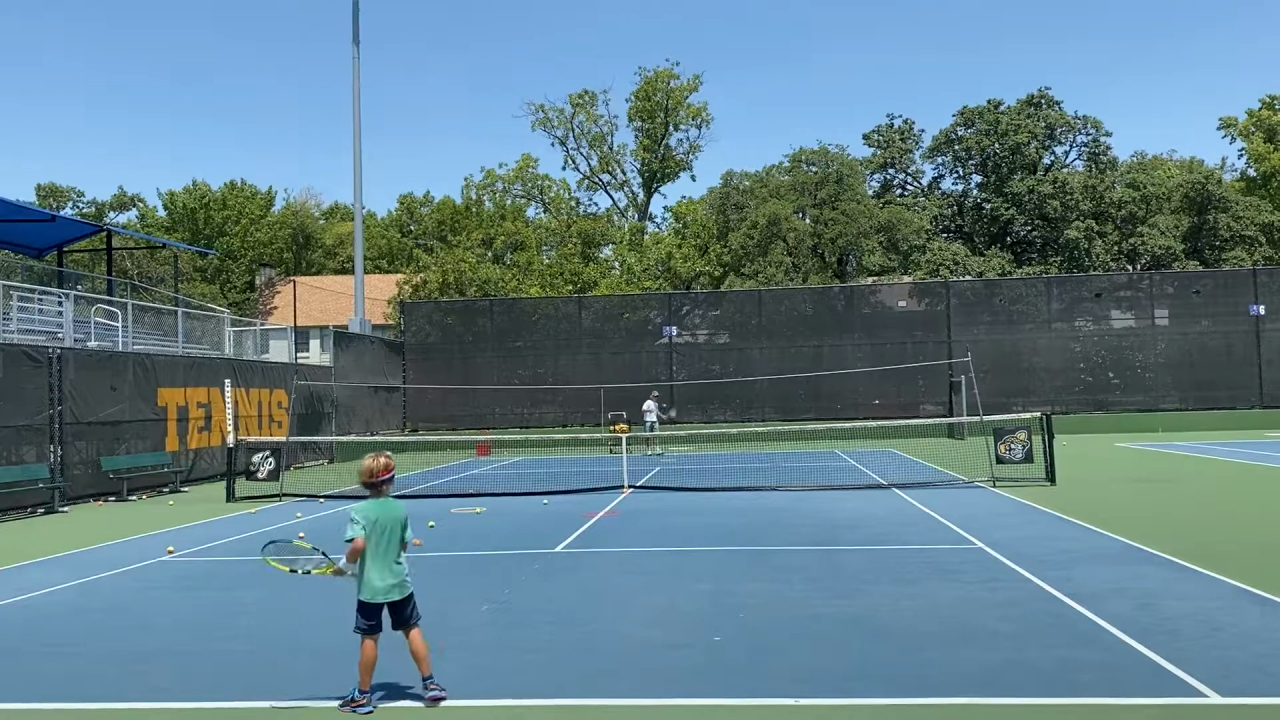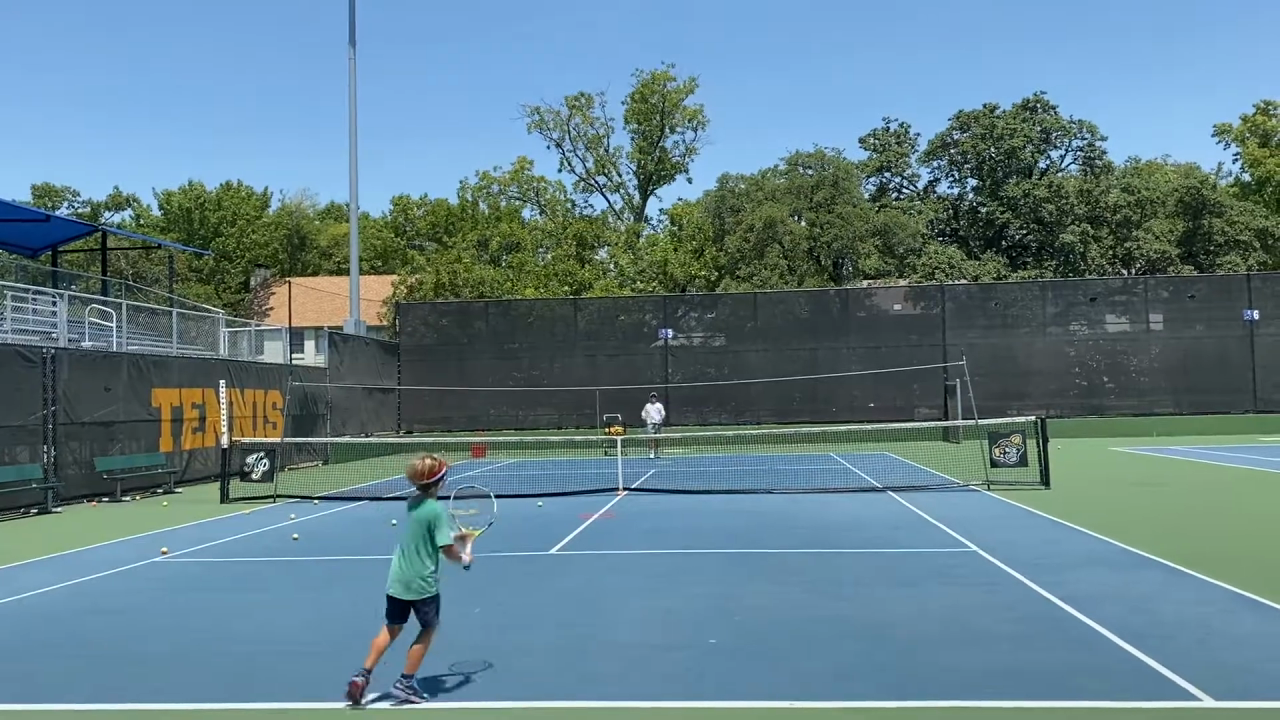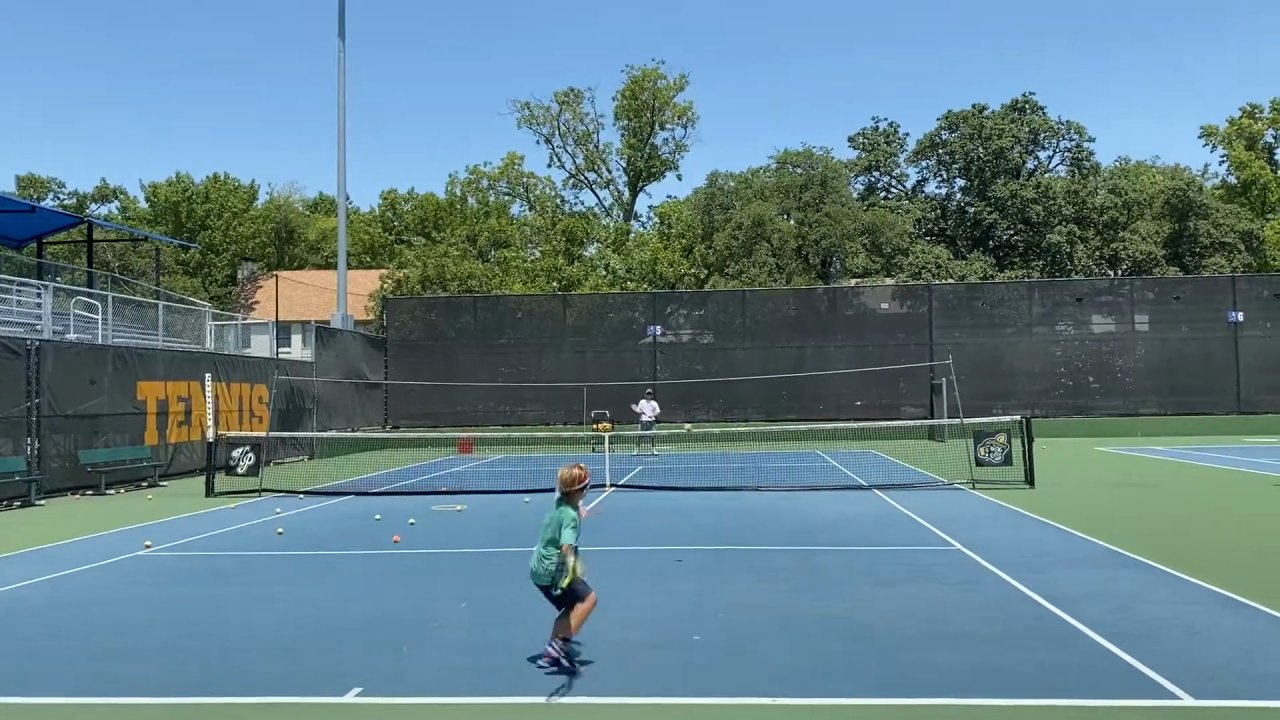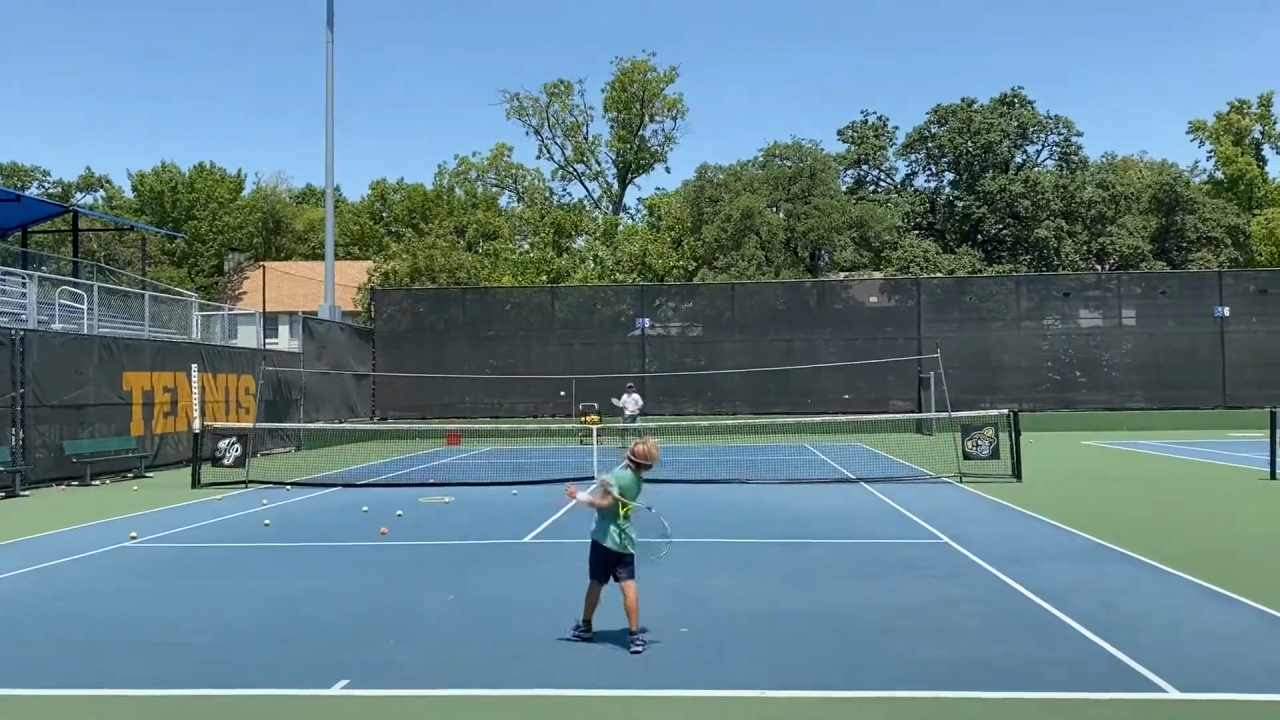
dt=1s
person 1, frame 1
left shoulder: (360, 511)
right shoulder: (400, 508)
left elbow: (358, 546)
right elbow: (403, 545)
left wrist: (344, 566)
left hip: (371, 586)
right hip: (399, 583)
left knee: (369, 638)
right knee: (412, 630)
left ankle: (363, 695)
right ankle: (429, 683)
person 1, frame 2
left shoulder: (411, 505)
right shoulder: (437, 511)
right elbow: (447, 550)
left wrist: (453, 535)
right wrist: (463, 557)
left hip: (397, 579)
right hip: (423, 583)
left knee: (390, 628)
right knee: (429, 628)
left ankle: (362, 677)
right ankle: (405, 682)
person 1, frame 3
left shoulder: (562, 500)
right shoulder: (570, 516)
right elbow: (567, 546)
left wrist: (579, 509)
right wrist: (572, 563)
left hip: (541, 567)
right hip: (552, 570)
left knee: (571, 604)
right knee: (589, 599)
left ankle: (555, 650)
right ankle: (561, 643)
person 1, frame 4
left shoulder: (618, 476)
right shoulder: (638, 482)
left elbow: (604, 503)
right elbow: (614, 495)
left wrist: (579, 496)
right wrist: (606, 485)
left hip: (604, 538)
right hip: (625, 541)
left knee: (595, 583)
right knee: (628, 586)
left ankle: (584, 627)
right ankle: (635, 636)
